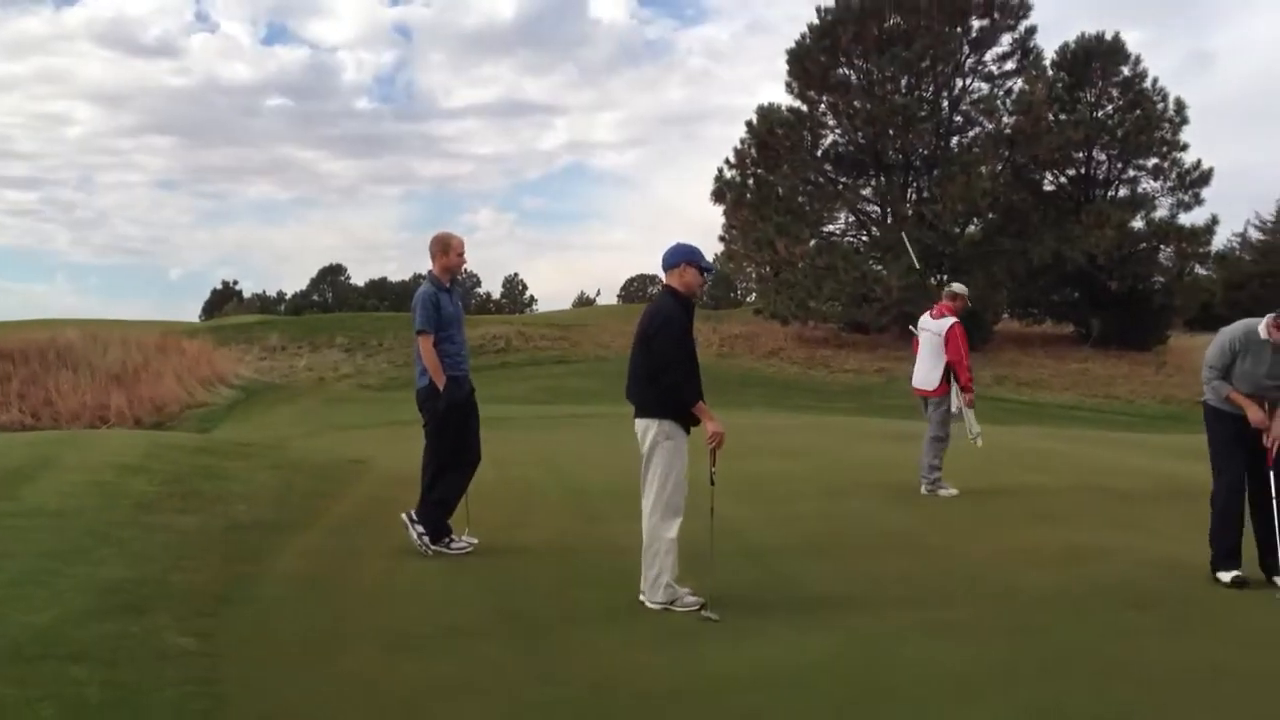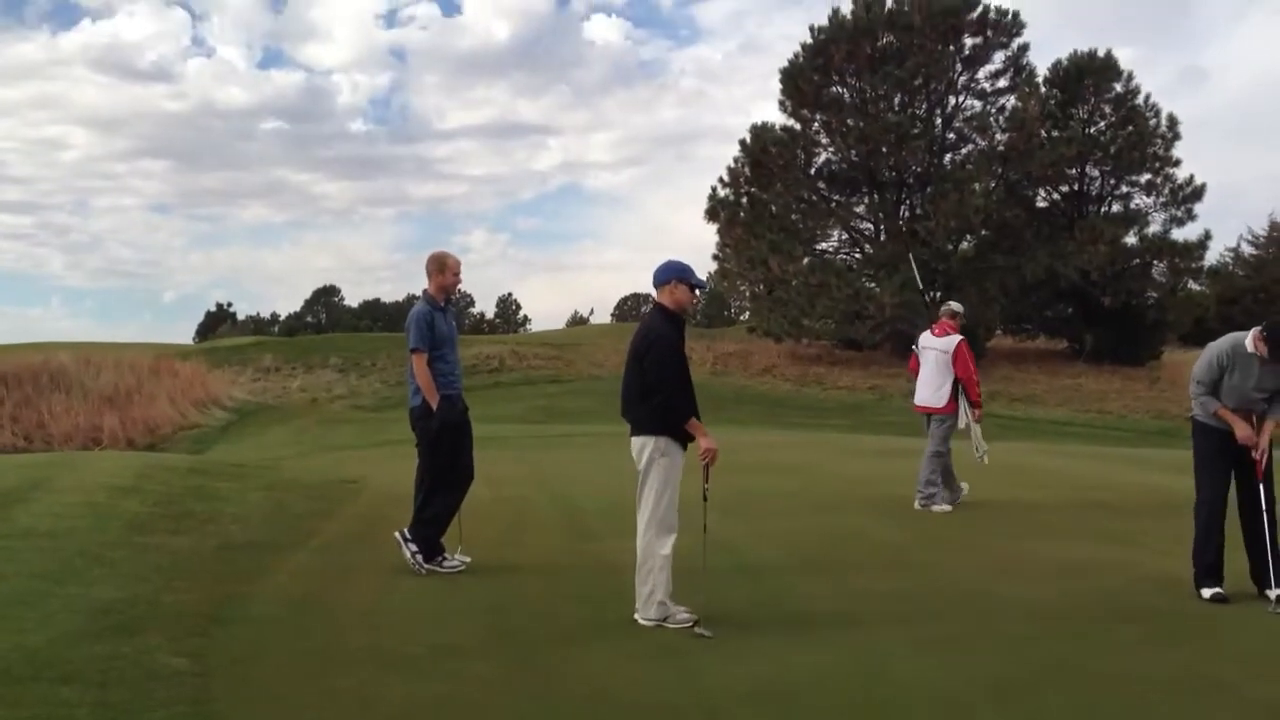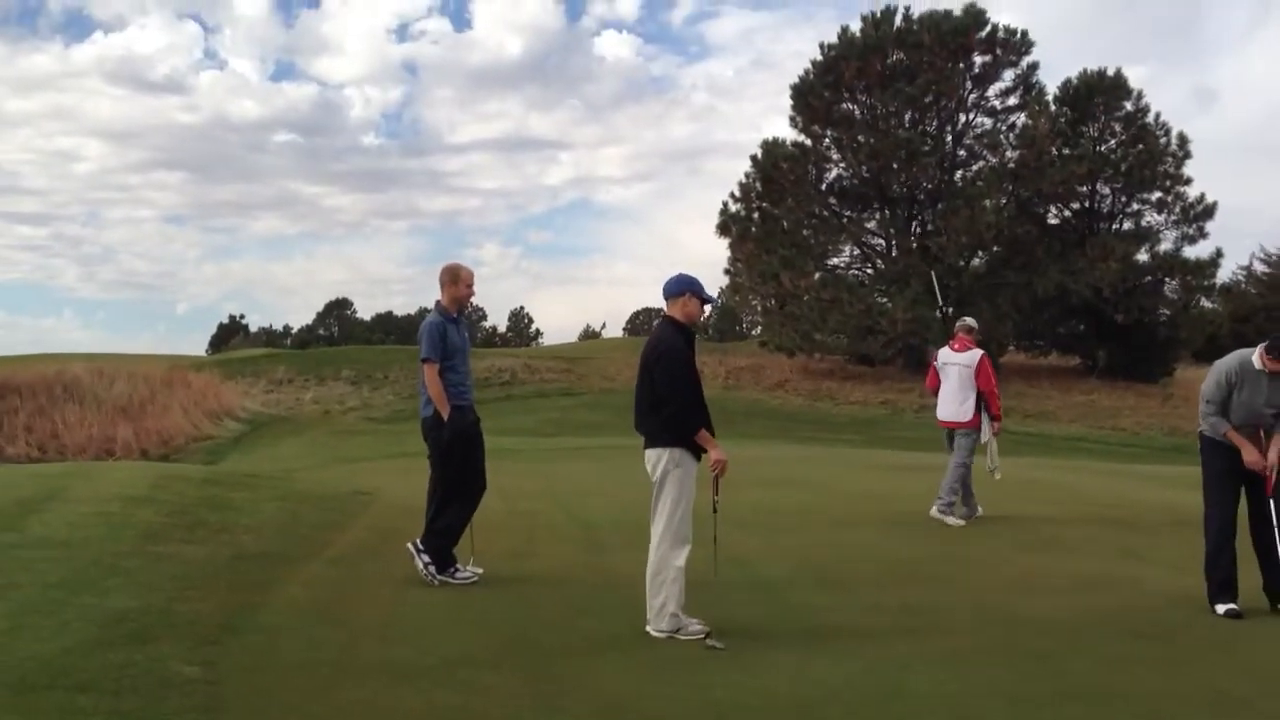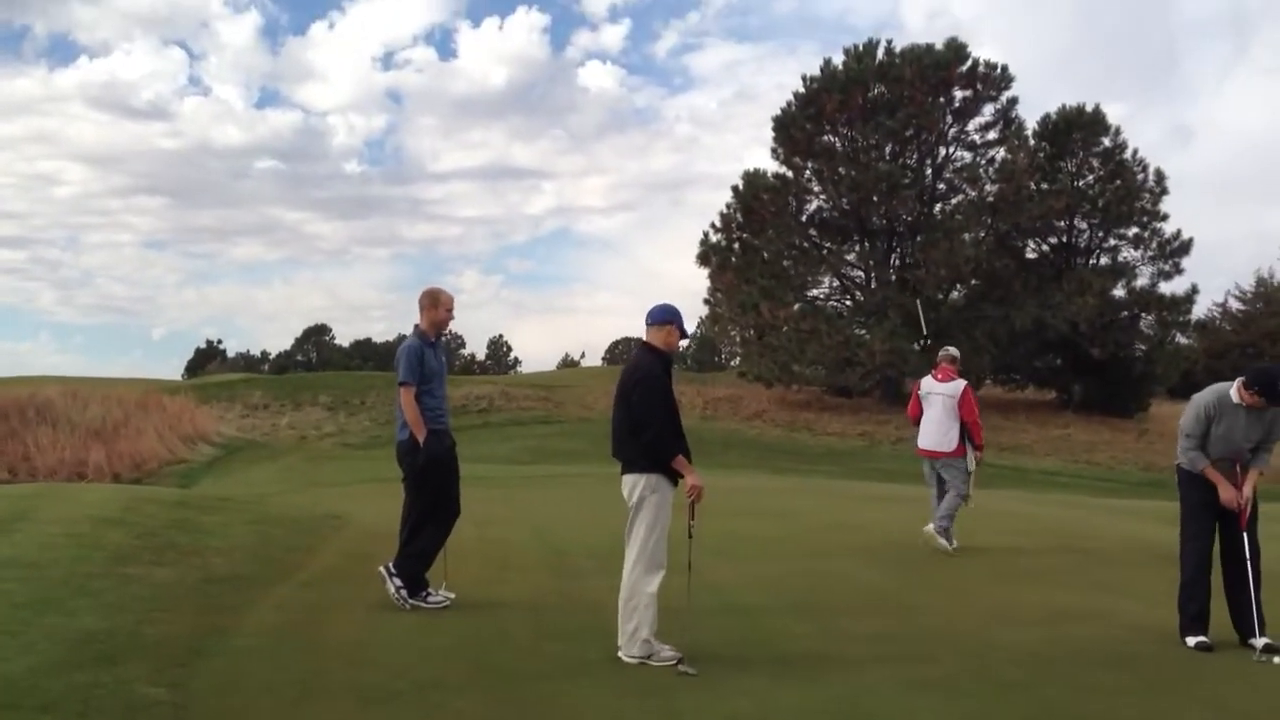
dt=0.2s
person 1, frame 1
left shoulder: (665, 309)
right shoulder: (670, 314)
right elbow: (675, 377)
left wrist: (700, 416)
right wrist: (708, 418)
left hip: (660, 417)
right hip: (663, 420)
left knee: (661, 505)
right knee: (663, 507)
left ankle: (657, 584)
right ankle: (660, 591)
person 1, frame 2
left shoulder: (657, 327)
right shoulder: (661, 332)
right elbow: (668, 394)
left wrist: (693, 432)
right wrist: (701, 433)
left hip: (656, 434)
right hip: (658, 437)
left knee: (655, 521)
right knee: (657, 523)
left ankle: (652, 602)
right ankle: (653, 608)
person 1, frame 3
left shoulder: (667, 339)
right shoulder: (671, 344)
right elbow: (678, 406)
left wrist: (703, 443)
right wrist: (711, 444)
left hip: (669, 446)
right hip: (673, 448)
left knee: (667, 533)
right knee: (670, 535)
left ankle: (664, 613)
right ankle: (665, 620)
person 1, frame 4
left shoulder: (642, 365)
right shoulder: (649, 370)
right elbow: (655, 431)
left wrist: (680, 468)
right wrist: (687, 470)
left hip: (644, 471)
right hip: (650, 474)
left knee: (642, 559)
right knee: (644, 561)
left ankle: (636, 639)
right ankle: (636, 645)
person 2, frame 1
left shoulder: (454, 292)
right shoulder: (427, 295)
right elbow: (426, 347)
right wrist: (444, 389)
left hip: (461, 385)
right hip: (439, 389)
left knee: (468, 457)
right knee: (440, 460)
left ankle: (428, 521)
right ankle: (431, 527)
person 2, frame 2
left shoulder: (448, 311)
right shoulder: (421, 314)
right elbow: (419, 366)
right wrist: (437, 408)
left hip: (454, 404)
right hip: (432, 408)
left knee: (461, 475)
right knee: (433, 478)
left ankle: (422, 540)
right ankle: (423, 545)
person 2, frame 3
left shoulder: (460, 322)
right shoulder: (434, 325)
right elbow: (431, 376)
right wrist: (448, 418)
left hip: (465, 414)
right hip: (444, 419)
left knee: (473, 486)
right knee: (446, 489)
left ankle: (434, 551)
right ankle: (435, 556)
person 2, frame 4
left shoulder: (437, 347)
right shoulder: (412, 348)
right elbow: (407, 399)
right wrist: (424, 442)
left hip: (441, 438)
right hip: (419, 442)
left knee: (447, 510)
right knee: (420, 513)
left ankle: (409, 577)
right ankle: (406, 578)
person 3, frame 1
right shoulder: (1237, 335)
right elbow: (1211, 377)
right wrist: (1248, 406)
right hip: (1224, 413)
right knee: (1229, 486)
right ankle: (1225, 563)
person 3, frame 2
right shoulder: (1223, 349)
right elbow: (1199, 393)
right wrist: (1236, 423)
left hip: (1253, 431)
right hip: (1212, 428)
right knee: (1212, 503)
right ankle: (1208, 580)
person 3, frame 3
right shoulder: (1230, 367)
right elbow: (1209, 413)
right wrist: (1244, 446)
right hip: (1220, 444)
right knee: (1221, 518)
right ankle: (1221, 596)
person 3, frame 4
right shoulder: (1209, 400)
right elbow: (1189, 449)
left wrist: (1249, 483)
right wrist: (1221, 484)
left hip: (1240, 480)
right hip: (1198, 476)
left knee: (1245, 552)
right knee: (1197, 550)
left ankle: (1251, 630)
right ankle: (1193, 628)
person 4, frame 1
left shoulder: (924, 318)
right shoulder: (952, 324)
right elbow: (960, 360)
right wrist: (967, 389)
left hip: (921, 383)
right hip: (939, 386)
left knee: (937, 431)
right knee: (937, 434)
left ankle: (930, 476)
right ankle: (931, 482)
person 4, frame 2
left shoulder: (922, 338)
right shoulder: (957, 342)
left elbow: (913, 369)
right elbow: (968, 375)
right wrist: (976, 404)
left hip: (923, 401)
right hip: (945, 404)
left knee: (941, 447)
right knee: (936, 450)
left ankle: (953, 491)
right ankle: (925, 497)
person 4, frame 3
left shoulder: (940, 354)
right shoulder: (979, 356)
left elbow: (931, 386)
right elbow: (989, 389)
right wrist: (996, 418)
left hip: (945, 417)
right hip: (968, 418)
left knee: (960, 460)
right knee: (960, 463)
left ankle: (968, 508)
right ankle: (943, 505)
person 4, frame 4
left shoulder: (922, 383)
right shoulder: (961, 386)
left elbow: (912, 415)
right elbow: (972, 419)
right wrist: (978, 447)
left hip: (927, 447)
right hip: (952, 449)
left knee: (938, 492)
right knee: (958, 491)
left ankle: (944, 536)
right ankle: (938, 526)
